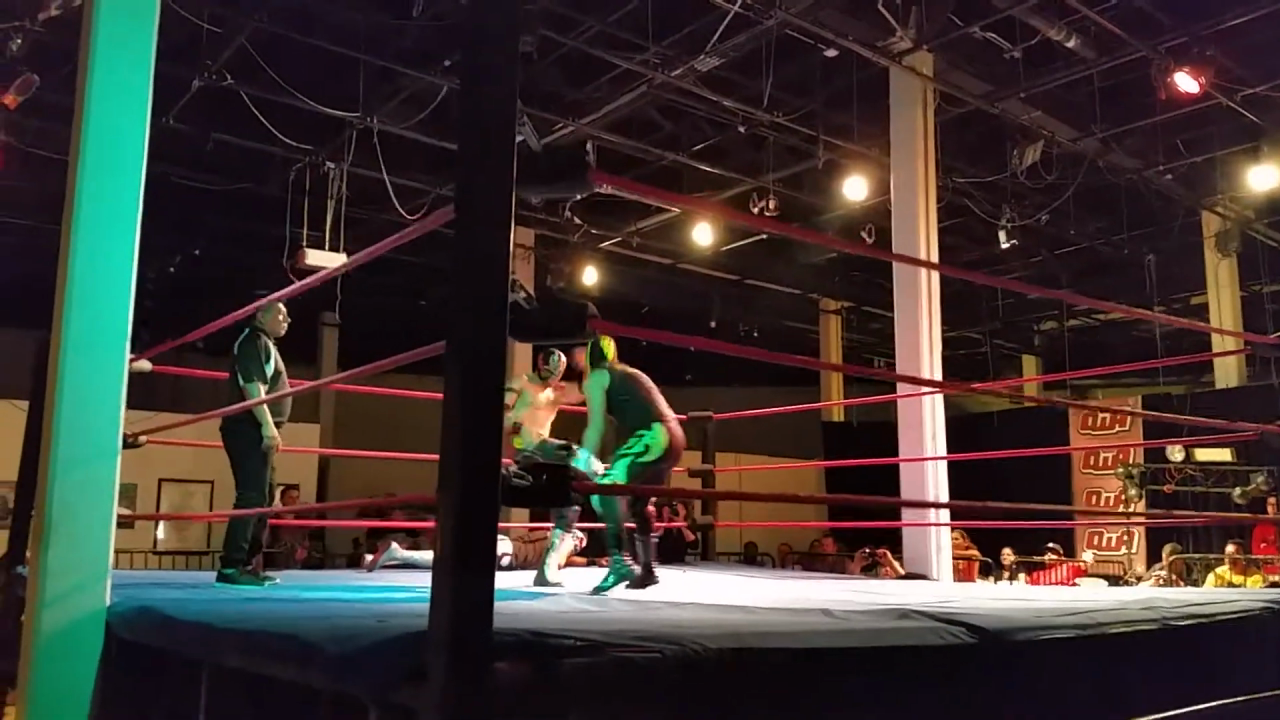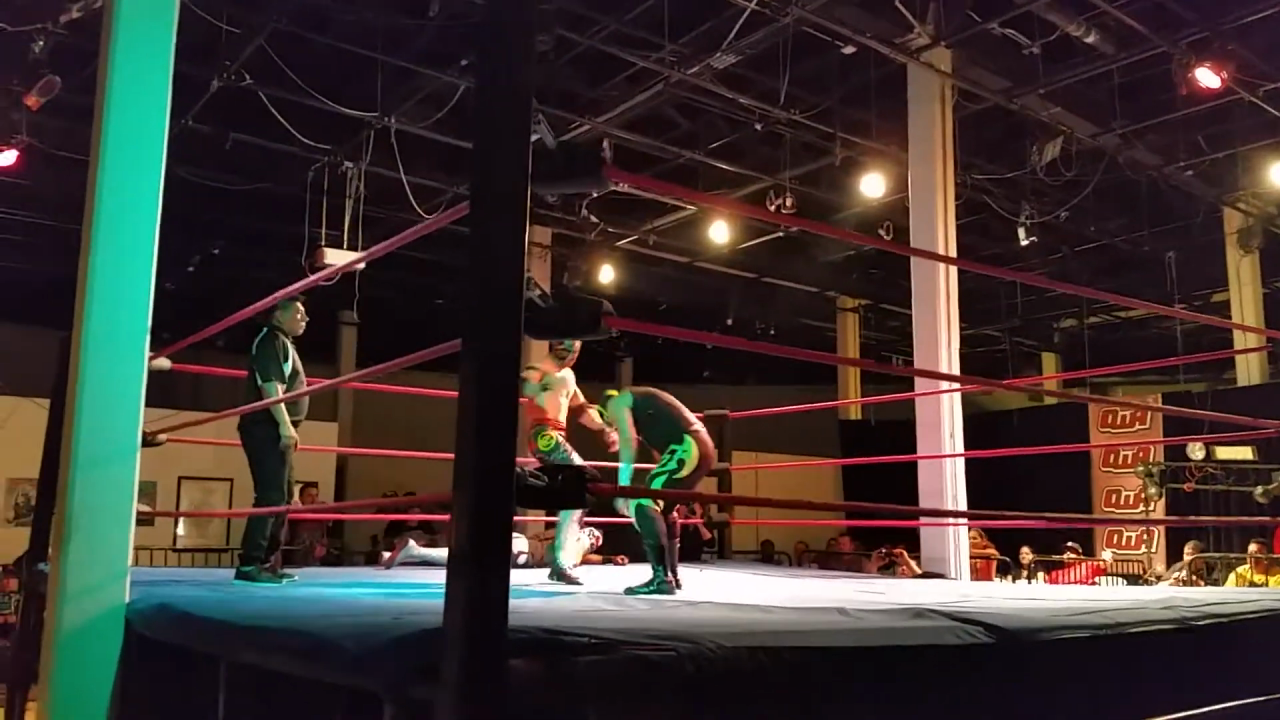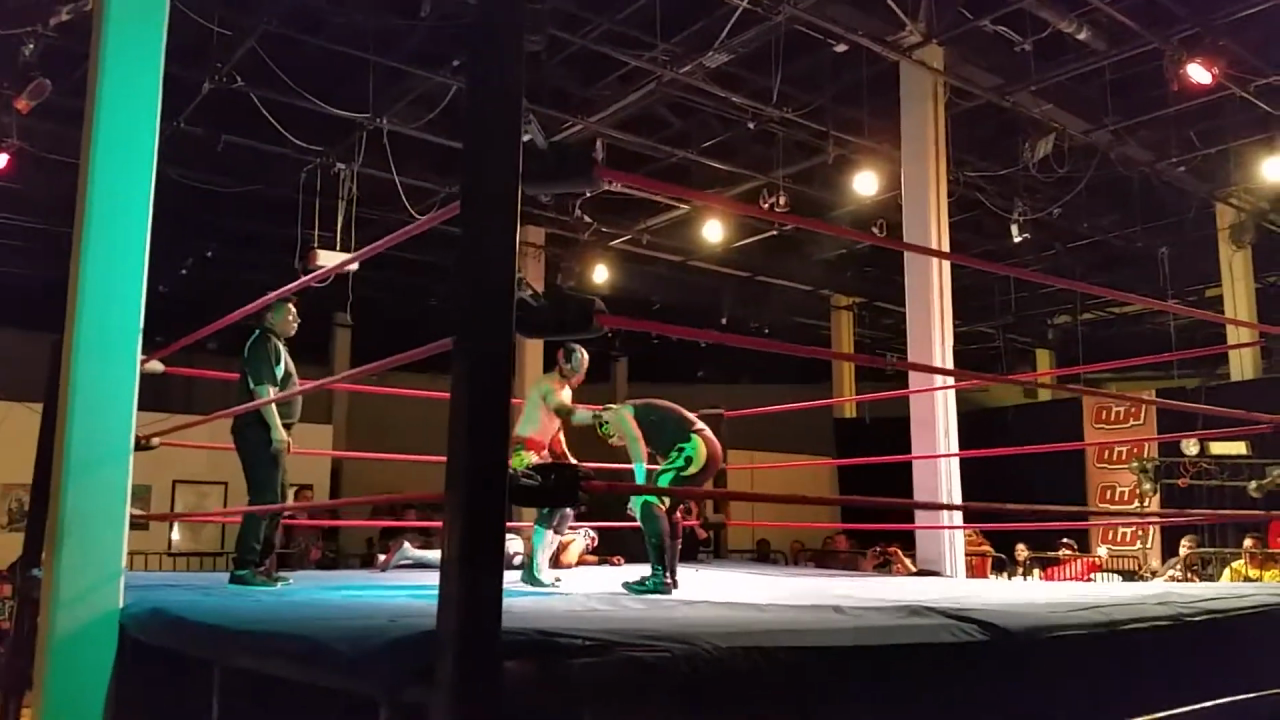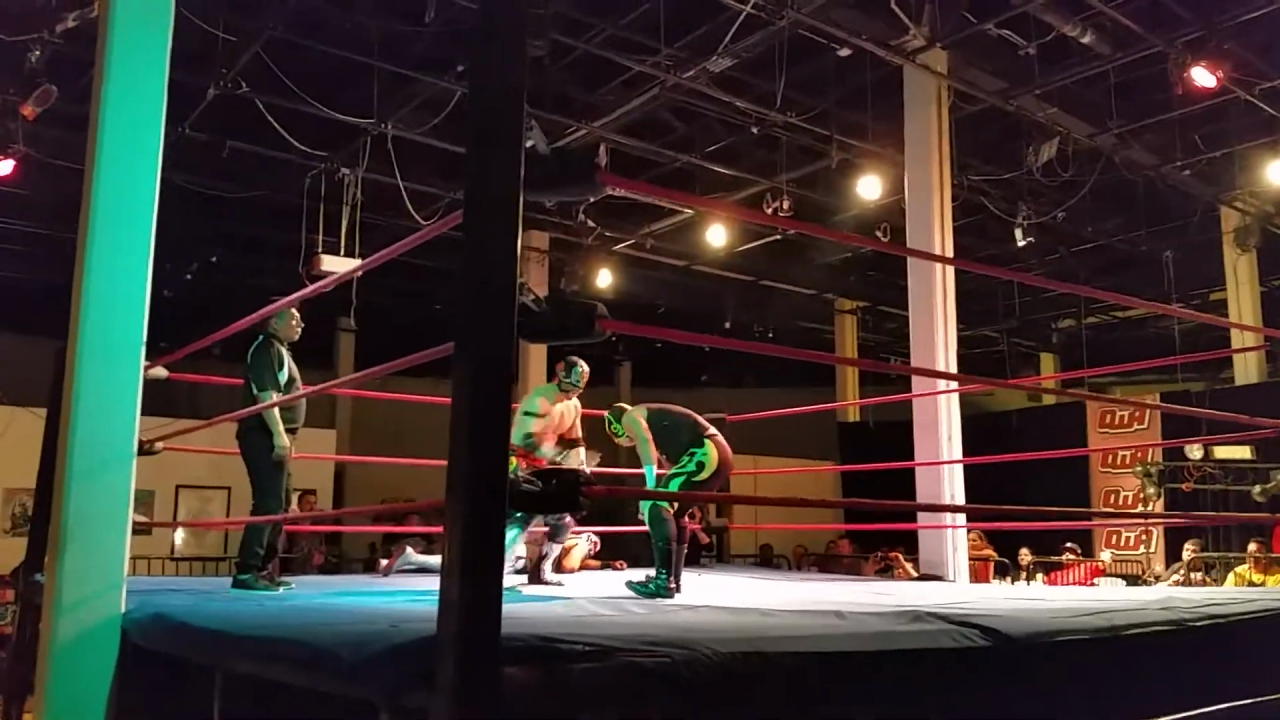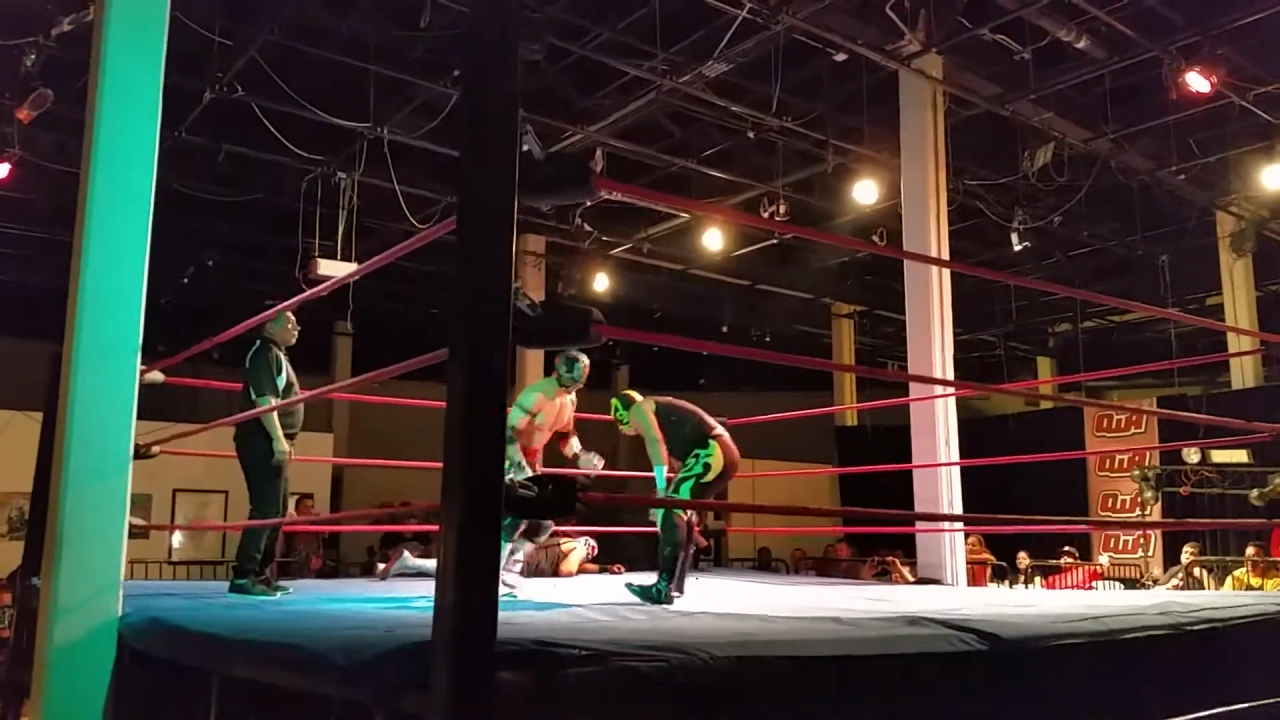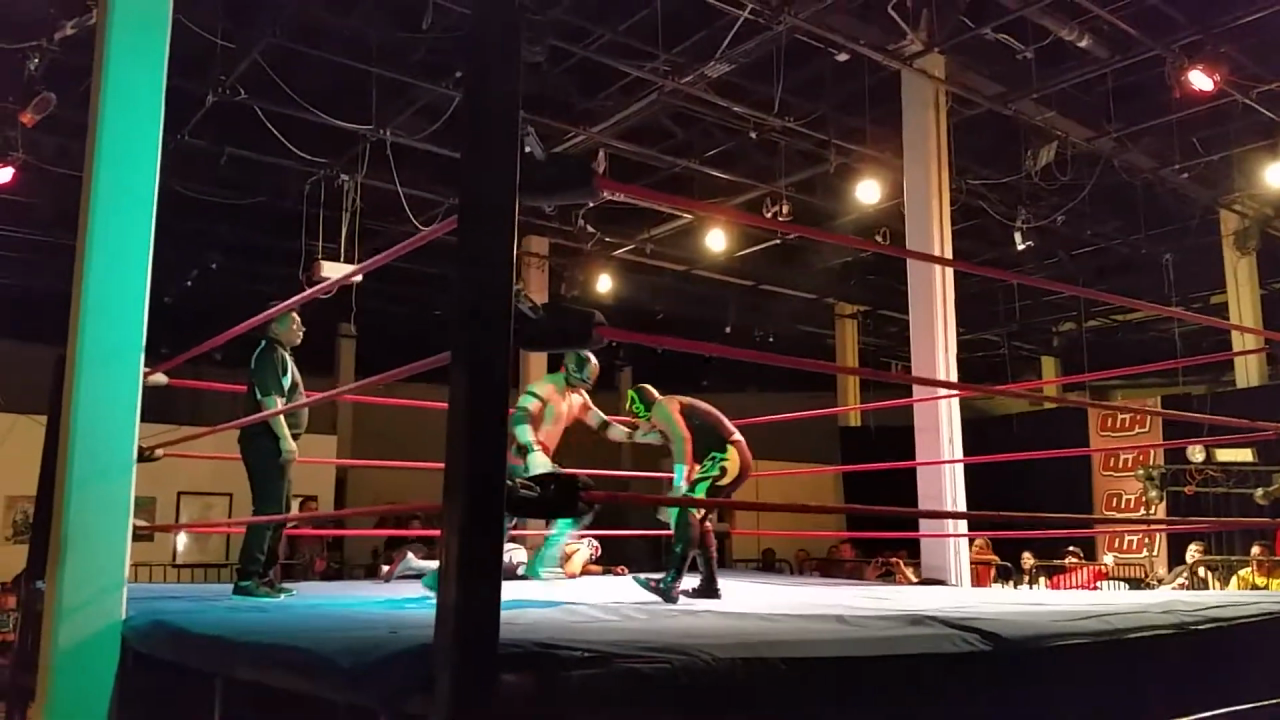
dt=0.2s
person 1, frame 1
left shoulder: (266, 344)
right shoulder: (253, 341)
right elbow: (252, 387)
left wrist: (270, 428)
right wrist: (268, 425)
left hip: (256, 431)
right hip: (249, 430)
left knee: (261, 498)
right knee: (251, 497)
left ankle: (246, 564)
right ankle: (231, 567)
person 1, frame 2
left shoulder: (284, 344)
right shoulder: (271, 341)
right elbow: (270, 387)
left wrist: (288, 428)
right wrist: (285, 425)
left hip: (276, 430)
right hip: (267, 430)
left knee: (281, 496)
right knee: (271, 495)
left ankle: (264, 561)
right ankle: (249, 564)
person 1, frame 3
left shoulder: (276, 346)
right shoulder: (263, 343)
right elbow: (262, 390)
left wrist: (282, 432)
right wrist: (276, 428)
left hip: (269, 434)
right hip: (260, 433)
left knee: (275, 499)
right knee: (264, 498)
left ankle: (260, 565)
right ankle: (243, 568)
person 1, frame 4
left shoulder: (280, 351)
right shoulder: (266, 348)
right elbow: (265, 395)
left wrist: (285, 437)
right wrist: (279, 434)
left hip: (275, 438)
right hip: (264, 437)
left knee: (279, 504)
right knee: (268, 503)
left ankle: (262, 569)
right ankle: (246, 572)
person 1, frame 5
left shoulder: (277, 355)
right shoulder: (264, 353)
right elbow: (264, 400)
left wrist: (283, 442)
right wrist: (278, 440)
left hip: (272, 443)
right hip: (263, 443)
left knee: (276, 509)
right knee: (266, 508)
left ankle: (260, 574)
right ankle: (243, 577)
person 1, frame 6
left shoulder: (282, 356)
right shoulder: (269, 354)
right elbow: (269, 401)
left wrist: (287, 441)
right wrist: (286, 439)
left hip: (275, 443)
right hip: (267, 442)
left knee: (279, 510)
right knee: (268, 509)
left ankle: (263, 576)
right ankle: (247, 579)
person 2, frame 1
left shoulder: (557, 389)
right shoulder: (522, 383)
right elbow: (502, 410)
right wrist: (514, 425)
left hip: (543, 452)
right hip: (522, 444)
left knee: (568, 509)
right knee: (567, 452)
left ankle: (547, 572)
person 2, frame 2
left shoulder: (569, 374)
right shoulder: (541, 367)
left elbow: (582, 408)
right elbow: (522, 385)
left wrist: (605, 429)
right wrist: (542, 387)
left hip: (556, 438)
right hip: (544, 435)
left ankle: (559, 565)
right ankle: (559, 554)
person 2, frame 3
left shoulder: (564, 390)
right shoulder: (550, 386)
right elbow: (566, 414)
left wrist: (567, 458)
left hip: (540, 453)
right hip: (524, 453)
left knee: (564, 511)
left ankle: (541, 567)
right ankle: (536, 570)
person 2, frame 4
left shoulder: (573, 405)
right shoulder: (539, 399)
left elbow: (575, 441)
right elbow: (529, 441)
left wrist: (581, 468)
right wrist: (563, 458)
left hip: (537, 465)
right hip: (517, 461)
left knee: (563, 520)
left ankle: (543, 571)
person 2, frame 5
left shoulder: (569, 399)
right shoulder: (536, 393)
left elbow: (566, 434)
right elbow: (510, 433)
left wrist: (580, 457)
right wrist: (521, 469)
left hip: (531, 461)
right hip: (514, 460)
left knee: (542, 522)
right knee: (518, 516)
left ankle: (509, 566)
person 2, frame 6
left shoulder: (579, 398)
right shoulder: (546, 388)
left elbow: (603, 424)
right elbow: (520, 418)
left wrist: (634, 436)
right wrist: (534, 453)
left hip: (526, 461)
right hip: (527, 456)
left knee: (501, 520)
right ankle: (541, 564)
person 3, frame 1
right shoulder: (567, 539)
left elbow: (558, 558)
right elbow: (555, 562)
left hip: (502, 547)
right hip: (504, 551)
left ankle: (397, 553)
right ankle: (396, 553)
person 3, frame 2
left shoulder: (572, 536)
right shoulder: (583, 537)
left elbow: (579, 556)
right elbow: (571, 561)
left wrist: (608, 559)
left hip: (518, 543)
right hip: (520, 549)
left ankle: (414, 551)
right ankle: (413, 550)
person 3, frame 3
left shoulder: (564, 536)
right shoulder: (578, 539)
left elbow: (577, 558)
right elbow: (565, 562)
left wrist: (605, 559)
left hip: (512, 544)
right hip: (515, 550)
left ankle: (409, 553)
right ankle: (409, 552)
person 3, frame 4
left shoulder: (567, 540)
right shoulder: (581, 543)
left elbow: (581, 562)
right elbow: (568, 566)
left wrist: (607, 564)
left hip: (517, 549)
right hip: (519, 554)
left ankle: (412, 557)
right ankle: (412, 557)
person 3, frame 5
left shoulder: (564, 543)
right shoulder: (579, 547)
left elbow: (577, 566)
right elbow: (566, 570)
left wrist: (605, 568)
left ankle: (410, 561)
right ankle: (409, 562)
person 3, frame 6
left shoulder: (569, 545)
right shoulder: (583, 548)
left elbow: (581, 567)
right elbow: (570, 571)
left wrist: (608, 570)
left hip: (514, 552)
right hip: (518, 560)
left ankle: (414, 562)
right ankle: (413, 563)
person 4, frame 1
left shoulder: (596, 378)
right shoulder: (632, 374)
left elbow: (596, 423)
left wrist: (583, 460)
left hip: (654, 435)
right hip: (673, 435)
right knee: (638, 502)
left ankle: (620, 560)
right ankle: (647, 570)
person 4, frame 2
left shoulder: (618, 401)
right shoulder: (645, 401)
left elbow: (628, 439)
right elbow: (661, 445)
left wrist: (624, 486)
left hip: (686, 448)
right hip: (703, 446)
left knee: (641, 504)
right knee: (662, 506)
left ankle: (662, 577)
right ankle: (671, 575)
person 4, frame 3
left shoulder: (618, 414)
right shoulder: (646, 418)
left elbow: (635, 439)
right elbow: (666, 460)
left wrist: (640, 486)
left hip: (694, 447)
right hip: (709, 448)
left knee: (647, 503)
right knee: (666, 506)
left ankle: (660, 577)
right ankle: (669, 575)
person 4, frame 4
left shoulder: (629, 417)
right shoulder: (661, 423)
left elbow: (646, 443)
left wrist: (652, 489)
left hip: (707, 453)
right hip: (720, 455)
left knee: (656, 507)
right knee: (673, 509)
left ankle: (664, 581)
right ankle: (673, 579)
person 4, frame 5
left shoulder: (638, 408)
right shoulder: (662, 410)
left elbow: (654, 441)
right elbow: (680, 461)
left wrist: (661, 489)
right wrist: (667, 494)
left hip: (711, 453)
right hip: (725, 453)
left knee: (670, 511)
right knee: (679, 509)
left ankle: (664, 587)
right ankle: (676, 581)
person 4, frame 6
left shoulder: (661, 407)
right shoulder: (676, 409)
left elbow: (682, 440)
right elbow: (693, 459)
left wrist: (678, 487)
right wrist: (673, 500)
left hip: (726, 457)
right hip: (737, 457)
left knee: (685, 511)
right knee: (696, 515)
left ankle: (670, 583)
right ankle: (709, 584)
